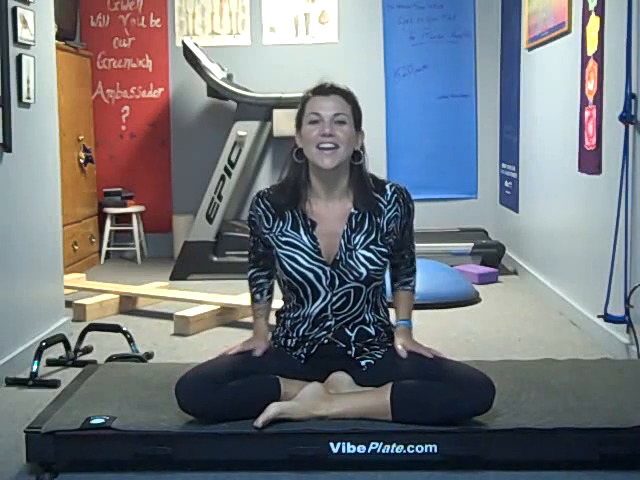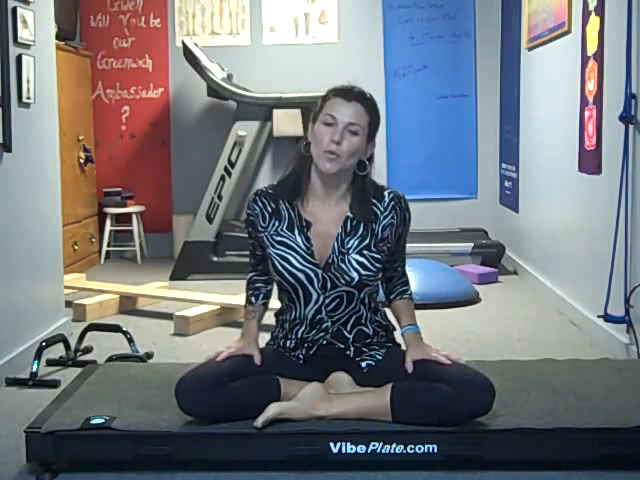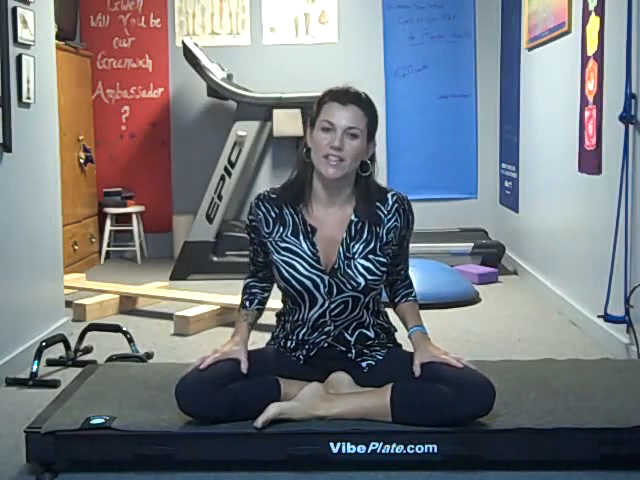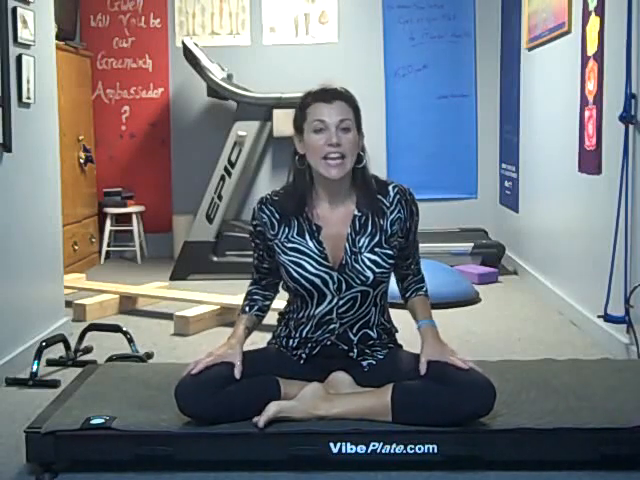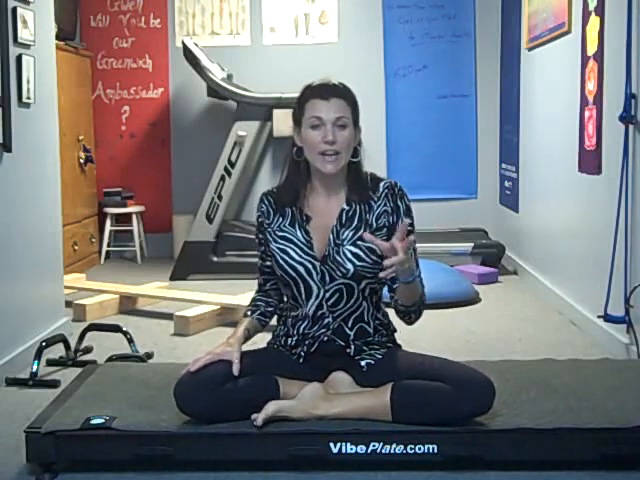
dt=0.5s
person 1, frame 1
left shoulder: (392, 201)
right shoulder: (268, 206)
left wrist: (403, 328)
right wrist: (260, 329)
left hip: (370, 354)
right hip: (294, 354)
left knee: (477, 392)
right knee: (192, 392)
left ankle: (320, 404)
right ankle: (341, 392)
person 1, frame 2
left shoulder: (388, 207)
right shoulder: (266, 205)
left wrist: (412, 336)
right wrist: (249, 334)
left hip: (369, 354)
right hip: (293, 354)
left knee: (476, 393)
right knee: (192, 392)
left ankle: (319, 404)
right ankle: (339, 390)
person 1, frame 3
left shoulder: (392, 209)
right shoulder: (269, 209)
left wrist: (420, 338)
right wrist: (239, 336)
left hip: (370, 355)
right hip: (294, 355)
left knee: (477, 394)
right knee: (192, 393)
left ankle: (318, 405)
right ankle: (338, 392)
person 1, frame 4
left shoulder: (395, 202)
right shoulder: (272, 211)
left elbow: (410, 276)
left wrist: (429, 333)
right wrist: (236, 339)
left hip: (372, 355)
right hip: (295, 354)
left knee: (478, 394)
right knee: (192, 394)
left ankle: (319, 405)
right ankle: (337, 391)
person 1, frame 5
left shoulder: (386, 197)
right shoulder: (273, 206)
left elbow: (411, 312)
left wrist: (404, 270)
right wrist: (236, 339)
left hip: (370, 355)
right hip: (294, 354)
left knee: (477, 392)
right knee: (191, 392)
left ankle: (319, 404)
right ankle: (339, 393)
